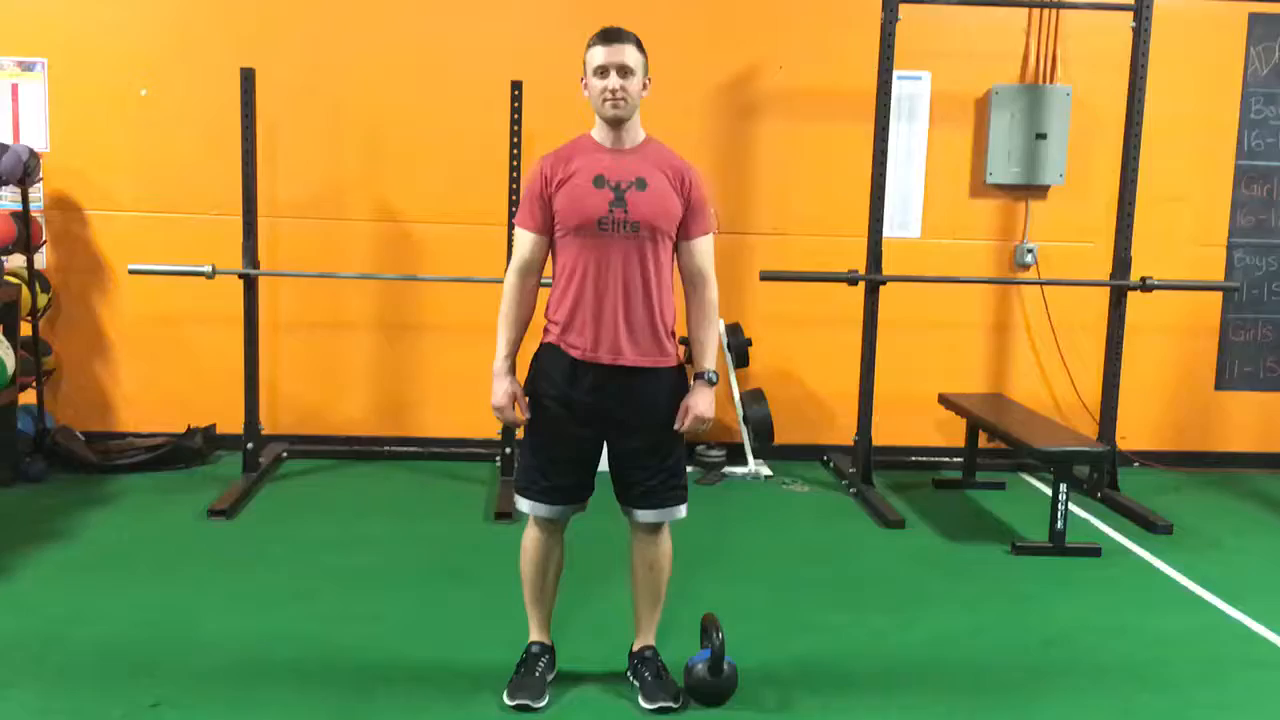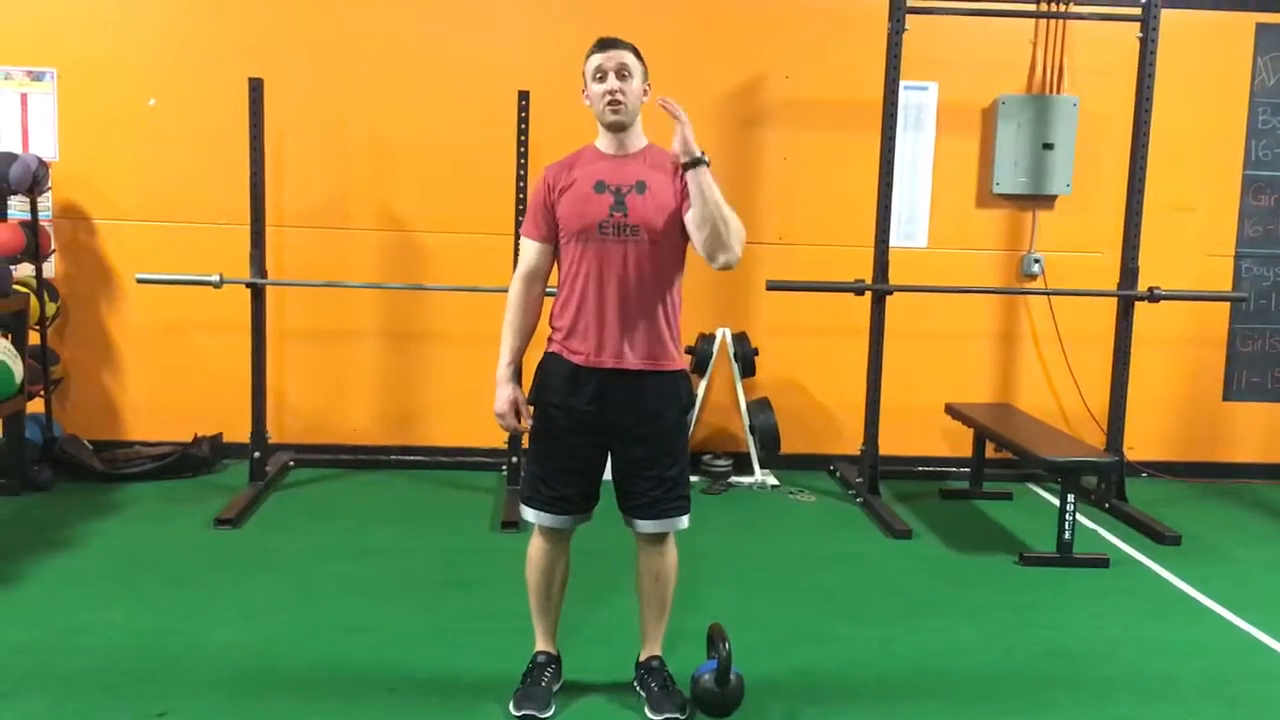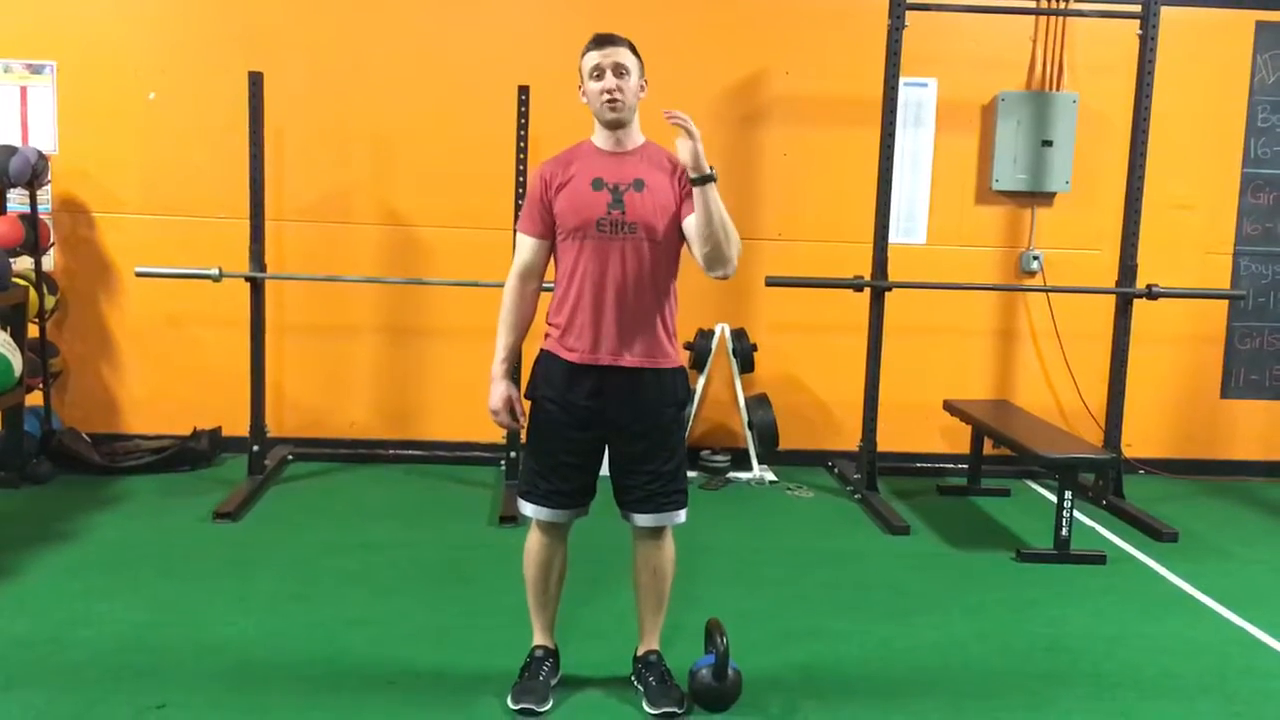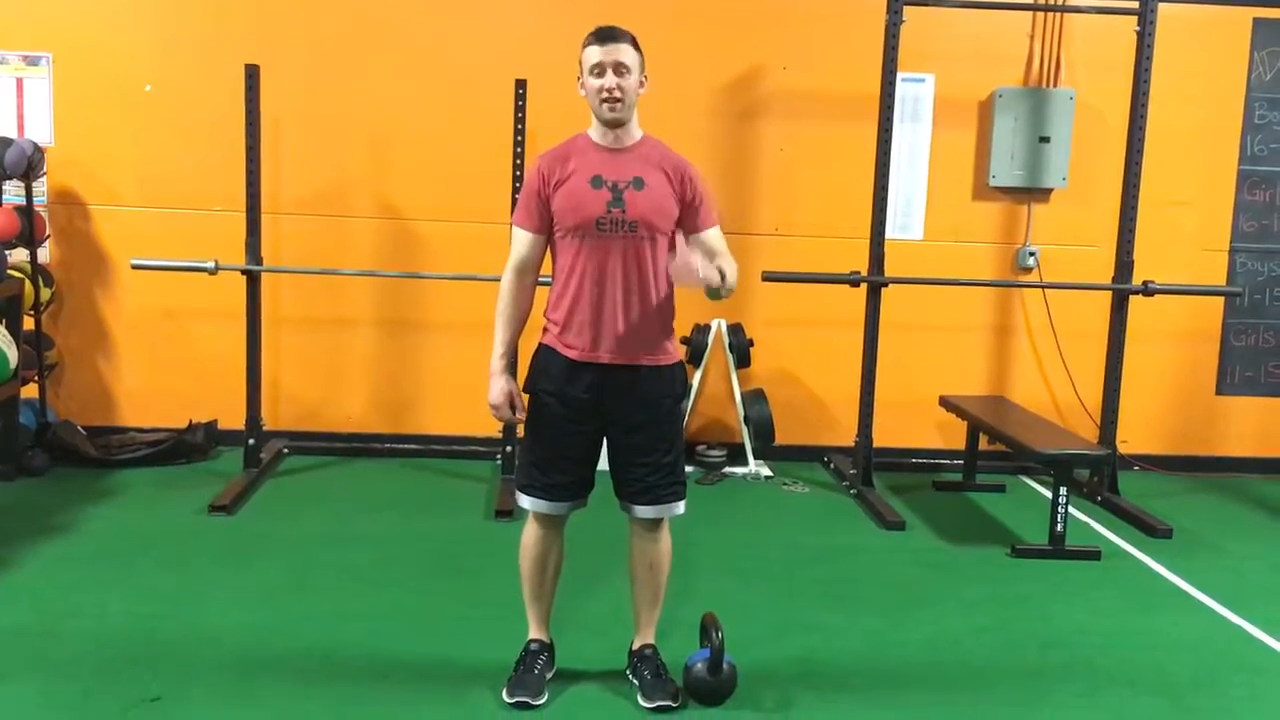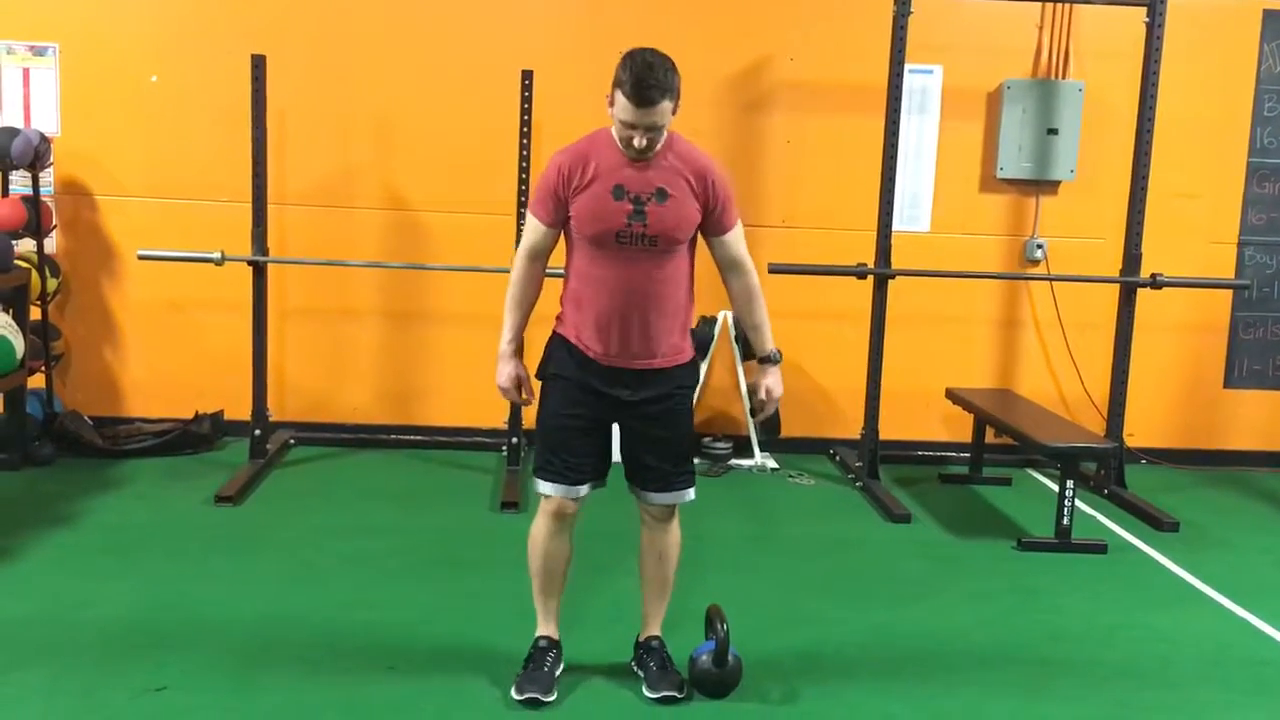
dt=0.7s
person 1, frame 1
left shoulder: (679, 176)
right shoulder: (554, 170)
left elbow: (701, 282)
right elbow: (523, 272)
left wrist: (705, 379)
right wrist: (503, 367)
left hip: (652, 375)
right hip: (565, 371)
left knee: (652, 519)
right knee: (546, 515)
left ankle: (645, 652)
right ankle: (539, 648)
person 1, frame 2
left shoulder: (680, 173)
right shoulder: (557, 178)
left elbow: (725, 253)
right elbow: (528, 280)
left wrist: (692, 158)
right wrist: (506, 372)
left hip: (655, 379)
right hip: (568, 376)
left knee: (656, 528)
right knee: (550, 524)
left ankle: (651, 662)
right ankle: (544, 657)
person 1, frame 3
left shoulder: (676, 172)
right shoulder: (554, 175)
left elbow: (722, 264)
right elbow: (524, 276)
left wrist: (701, 173)
right wrist: (500, 369)
left hip: (652, 375)
right hip: (566, 372)
left knee: (653, 522)
right knee: (548, 518)
left ankle: (649, 657)
right ankle: (542, 652)
person 1, frame 4
left shoulder: (677, 172)
right shoulder: (551, 169)
left elbow: (726, 277)
right elbow: (520, 271)
left wrist: (711, 269)
right wrist: (500, 365)
left hip: (650, 373)
right hip: (564, 369)
left knee: (651, 516)
right knee: (545, 513)
left ankle: (644, 651)
right ankle: (537, 646)
person 1, frame 5
left shoulder: (702, 175)
right shoulder: (570, 166)
left elbow: (737, 269)
right elbow: (531, 258)
left wrist: (768, 358)
right wrist: (509, 349)
left hip: (664, 369)
right hip: (578, 362)
left knee: (661, 509)
right knee: (557, 503)
left ankle: (651, 642)
right ankle: (546, 641)
